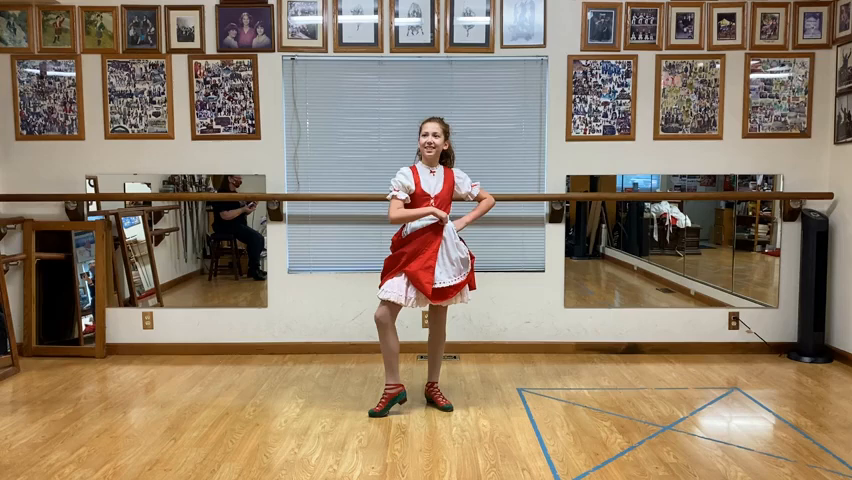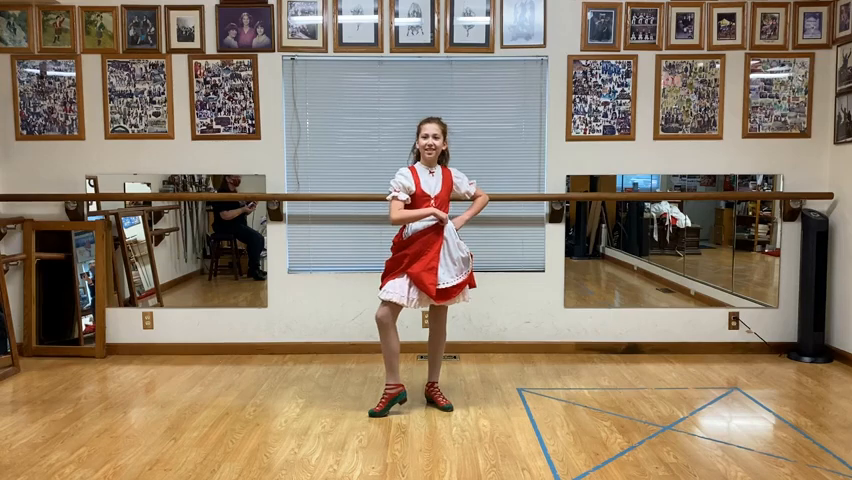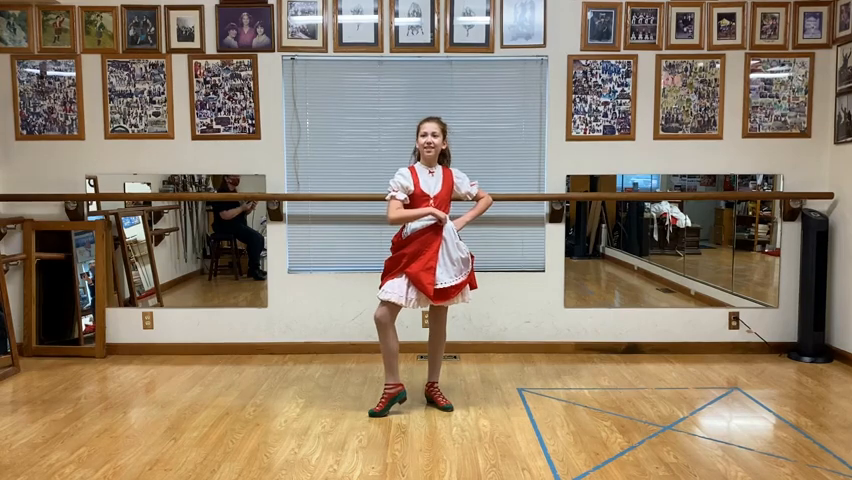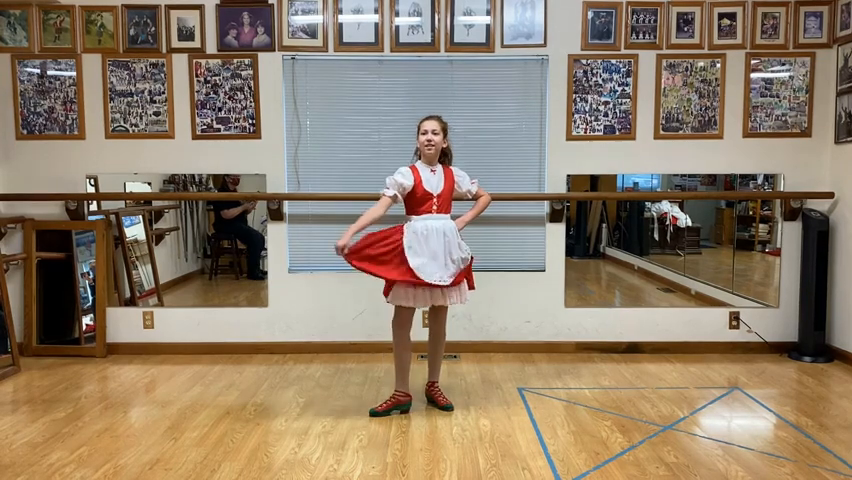
dt=0.7s
person 1, frame 1
left shoulder: (454, 176)
right shoulder: (406, 175)
left elbow: (488, 199)
right elbow: (394, 215)
left wrist: (463, 222)
right wrist: (431, 210)
left hip: (443, 251)
right hip: (411, 250)
left knee: (438, 320)
right knee: (383, 316)
left ankle: (432, 387)
right ankle: (393, 387)
person 1, frame 2
left shoulder: (452, 176)
right shoulder: (405, 176)
left elbow: (482, 197)
right elbow: (395, 216)
left wrist: (461, 220)
right wrist: (432, 211)
left hip: (443, 250)
right hip: (412, 251)
left knee: (438, 320)
right knee: (384, 316)
left ankle: (432, 386)
right ankle: (394, 387)
person 1, frame 3
left shoulder: (453, 176)
right shoulder: (405, 175)
left elbow: (485, 198)
right elbow: (393, 216)
left wrist: (462, 221)
right wrist: (429, 211)
left hip: (443, 250)
right hip: (412, 250)
left knee: (438, 320)
right knee: (383, 316)
left ankle: (433, 387)
right ankle: (393, 386)
person 1, frame 4
left shoulder: (454, 175)
right shoulder: (405, 175)
left elbow: (484, 197)
right elbow: (380, 207)
left wrist: (462, 221)
right wrist: (348, 234)
left hip: (444, 248)
right hip: (411, 249)
left knee: (439, 321)
right knee: (401, 322)
left ankle: (433, 386)
right ankle: (401, 393)
